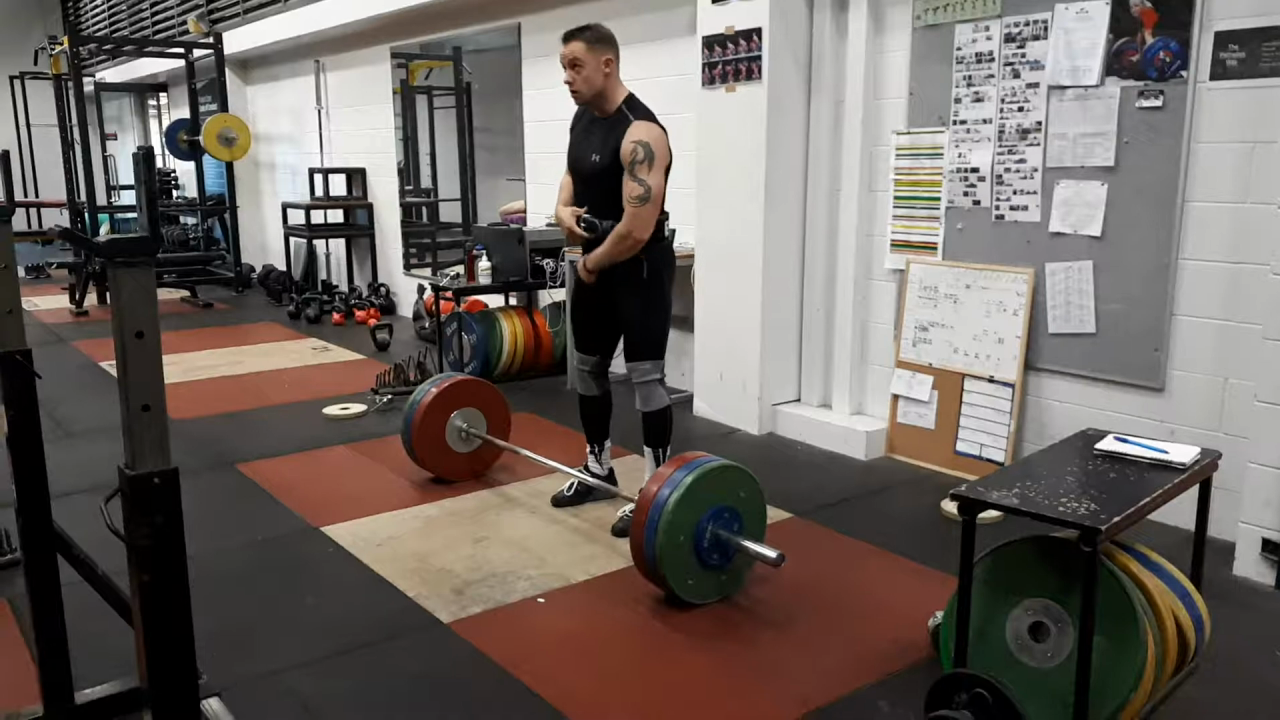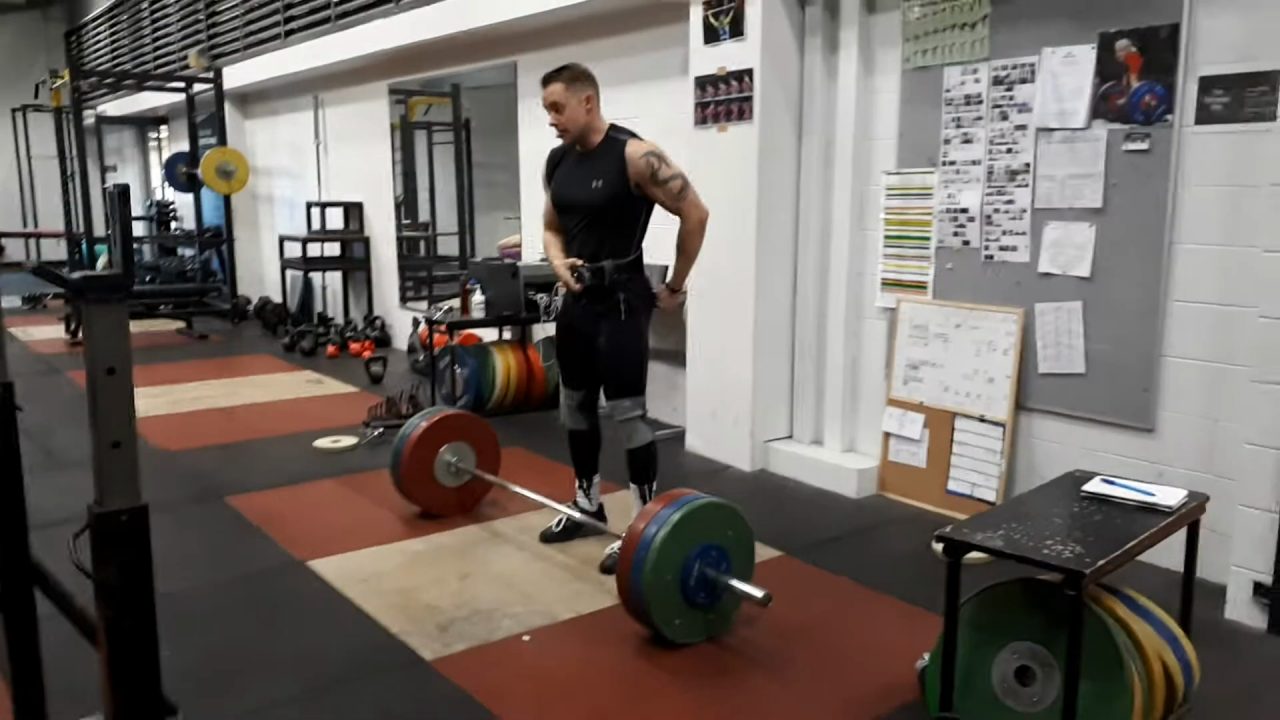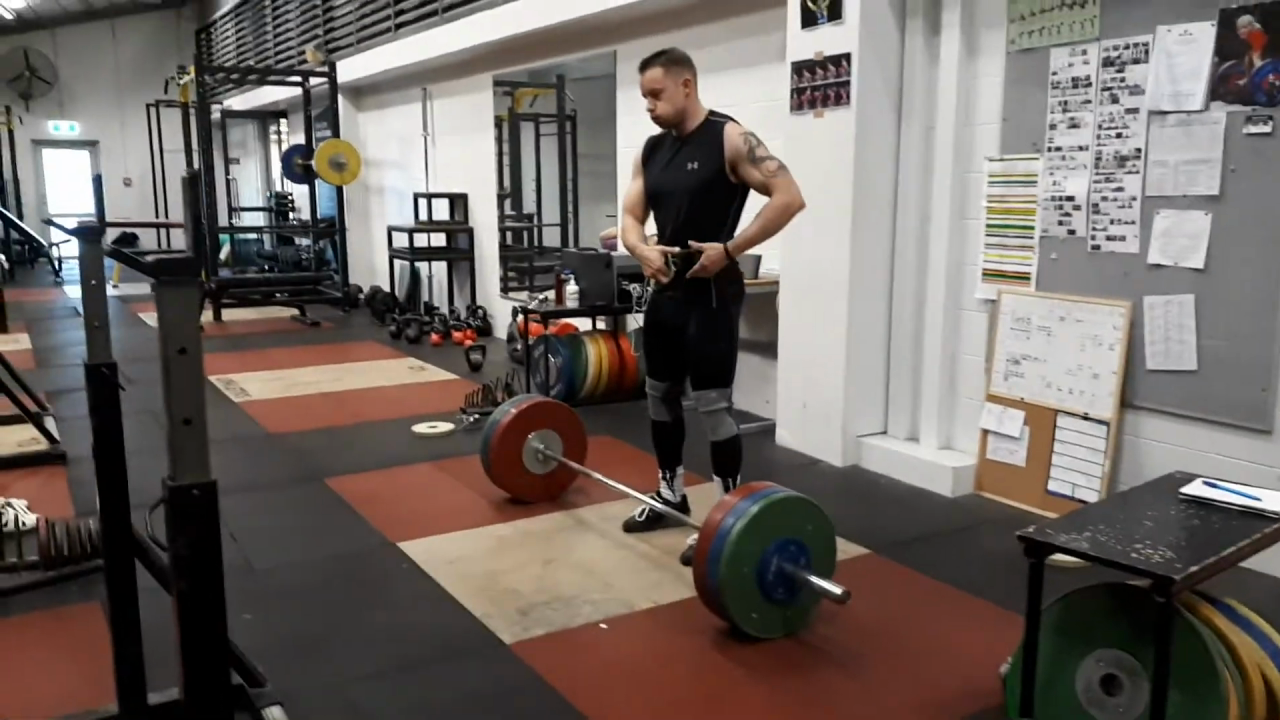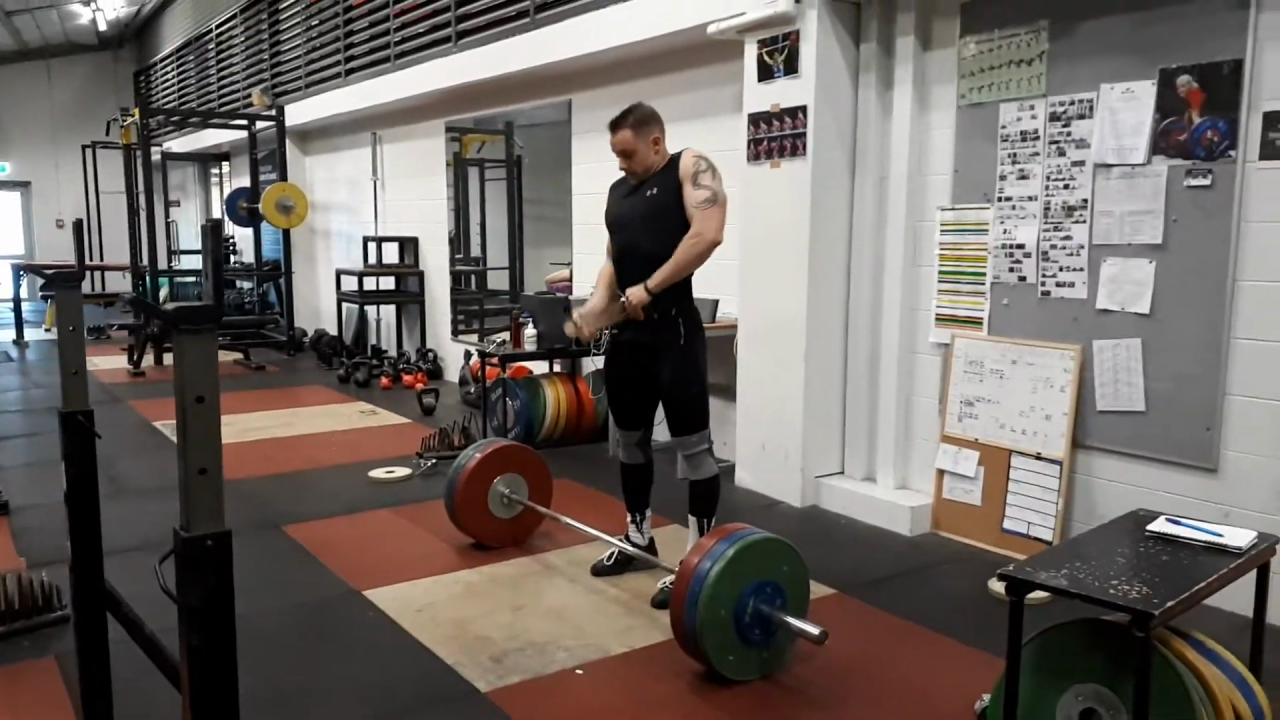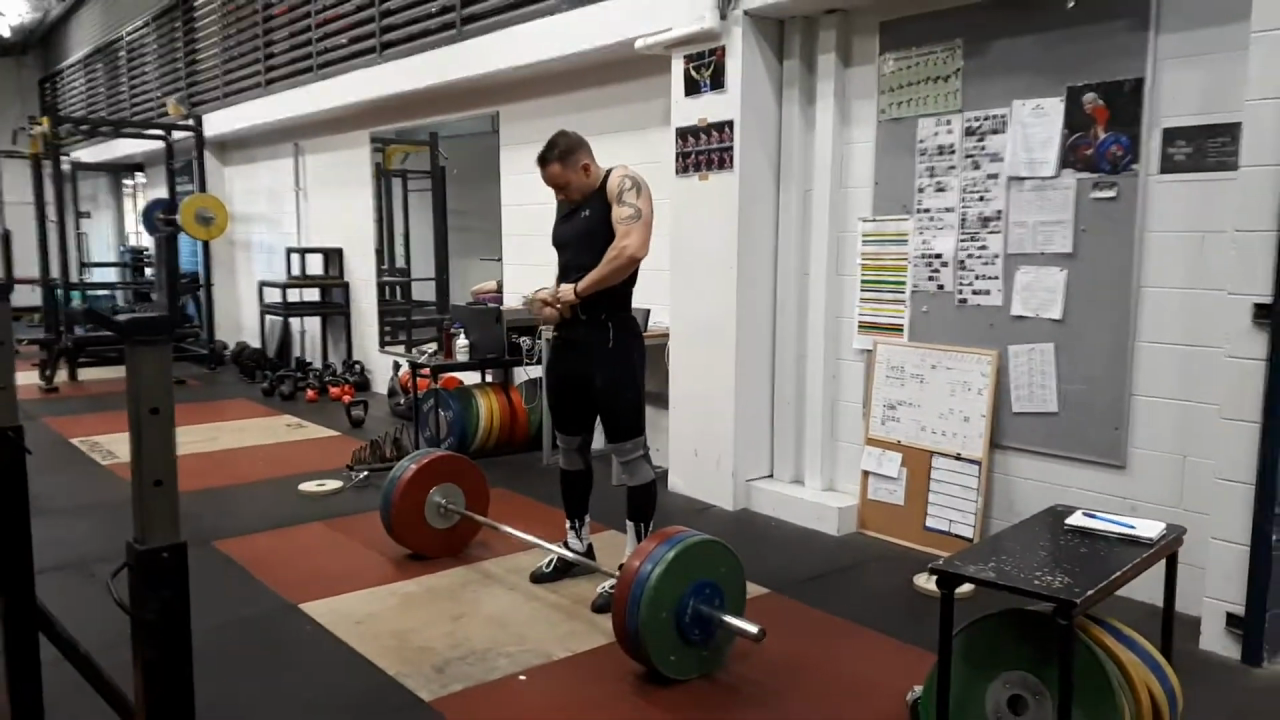
dt=1s
person 1, frame 1
left shoulder: (640, 133)
right shoulder: (583, 117)
left elbow: (637, 229)
left wrist: (590, 264)
right wrist: (563, 207)
left hip: (642, 266)
right hip: (596, 261)
left knee: (644, 375)
right knee: (586, 368)
right ankle: (598, 469)
person 1, frame 2
left shoulder: (635, 154)
right shoulder: (557, 161)
left elbow: (694, 214)
left wrist: (675, 286)
right wrist: (558, 262)
left hip: (620, 298)
right hip: (577, 298)
left knee: (626, 411)
right knee: (576, 404)
right ankle: (587, 504)
person 1, frame 3
left shoulder: (729, 139)
right shoulder: (651, 150)
left elbow: (790, 197)
right elbow: (631, 216)
left wrist: (729, 249)
right wrist: (643, 250)
left hip: (711, 291)
right hip: (667, 289)
left knee: (711, 403)
right knee: (660, 394)
right ankle: (671, 496)
person 1, frame 4
left shoulder: (691, 168)
right shoulder: (619, 189)
left elbow: (708, 233)
left wrist: (650, 289)
right wrist: (596, 303)
left hip: (673, 329)
right hip: (626, 332)
left knee: (692, 444)
right knee: (630, 439)
right ankle: (638, 539)
person 1, frame 5
left shoulder: (623, 185)
right shoulder: (569, 206)
left elbow: (631, 249)
left wrist: (577, 291)
right wrist: (555, 296)
left hip: (611, 337)
right hip: (568, 337)
left knee: (629, 451)
right knee: (571, 447)
right ankle: (577, 545)
